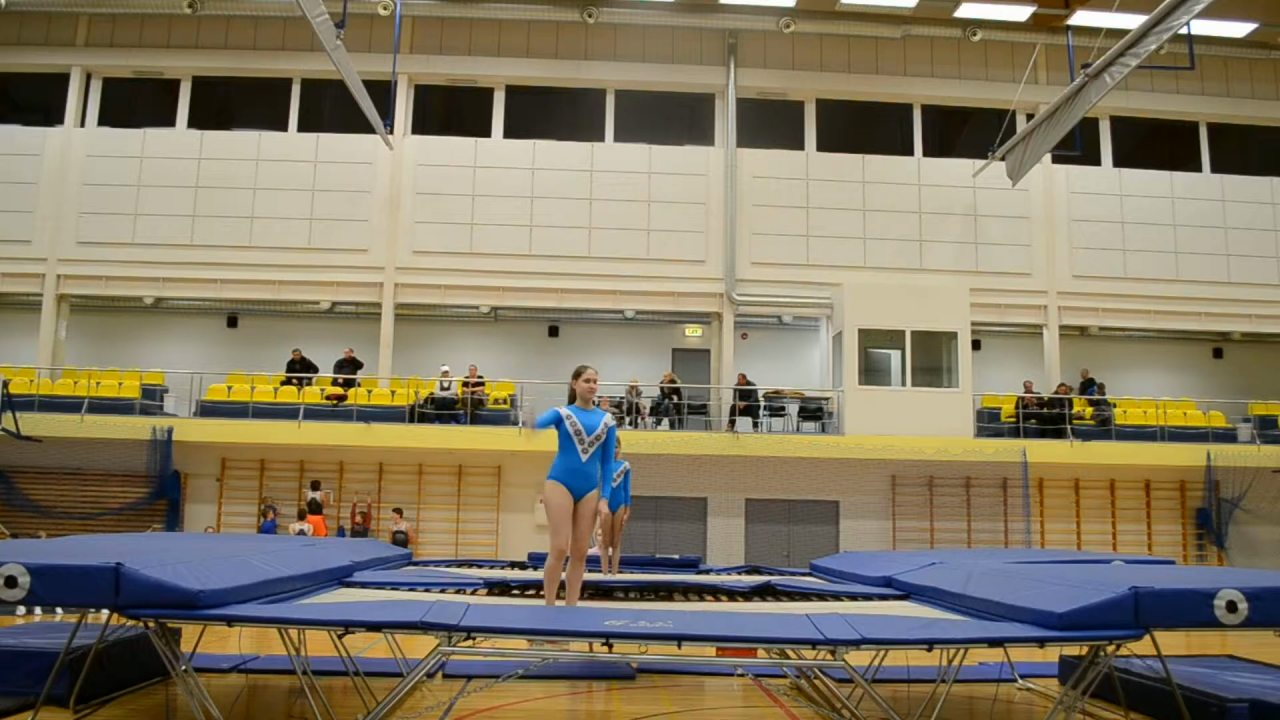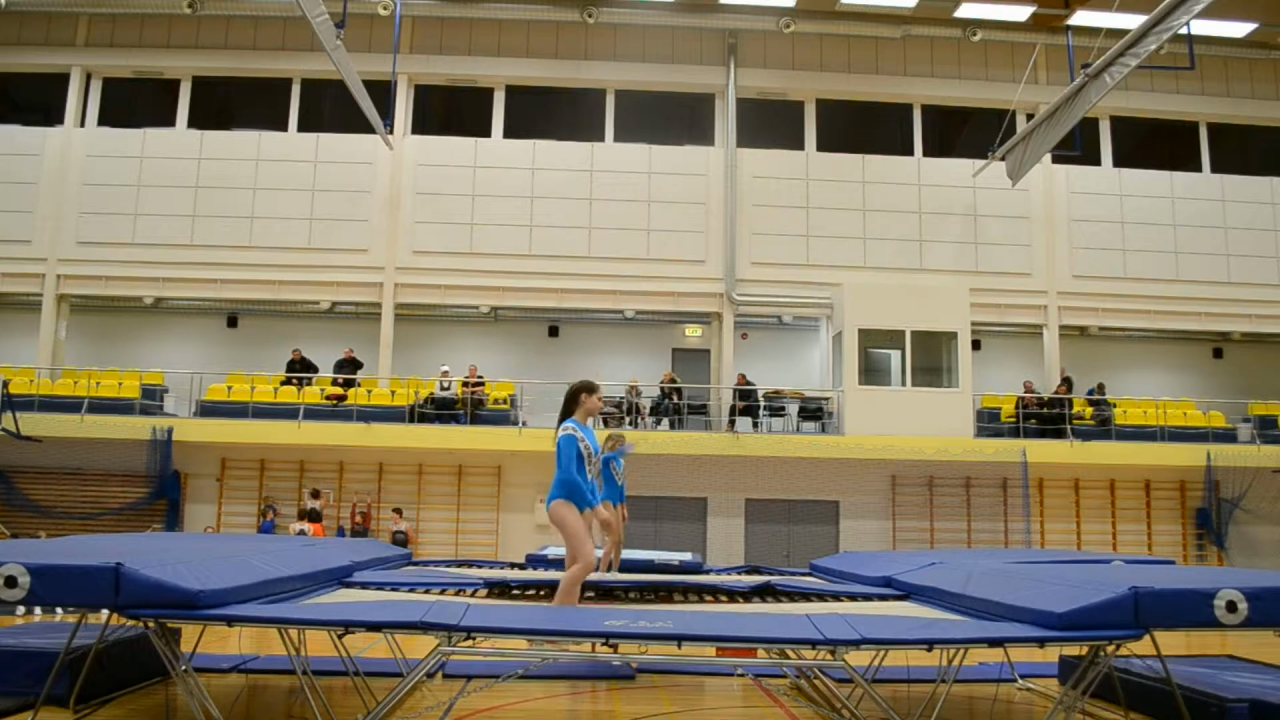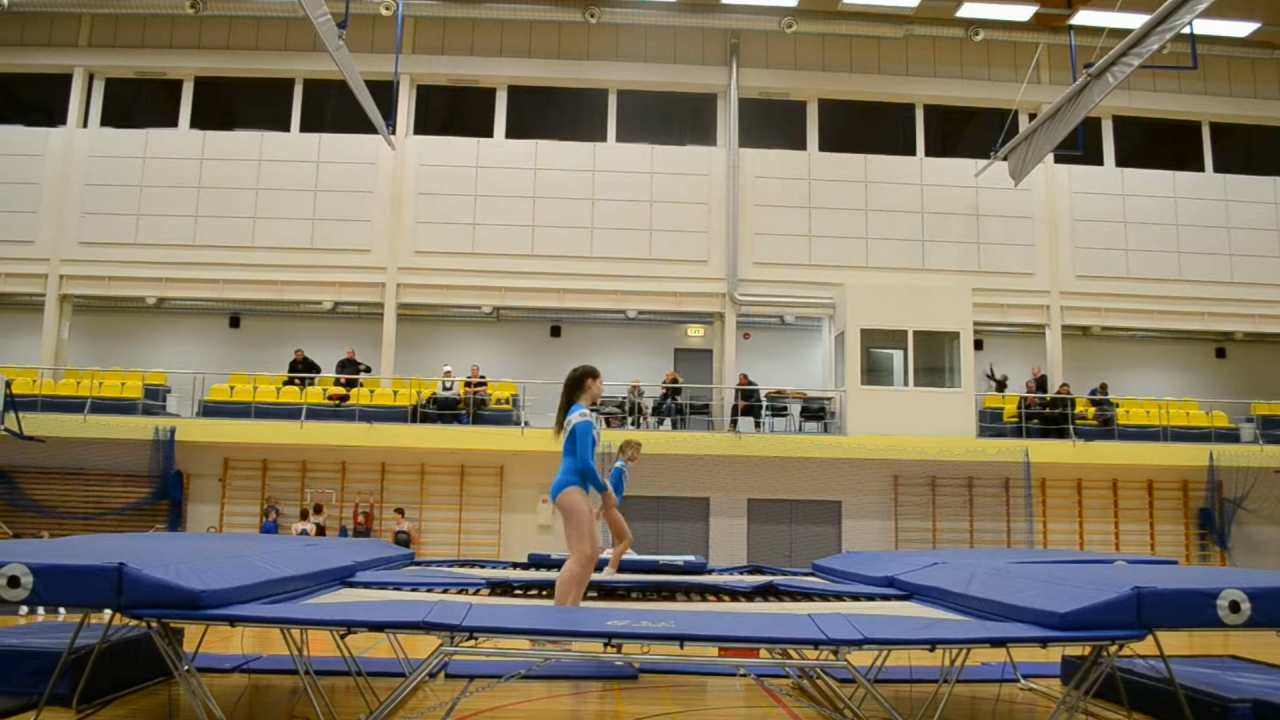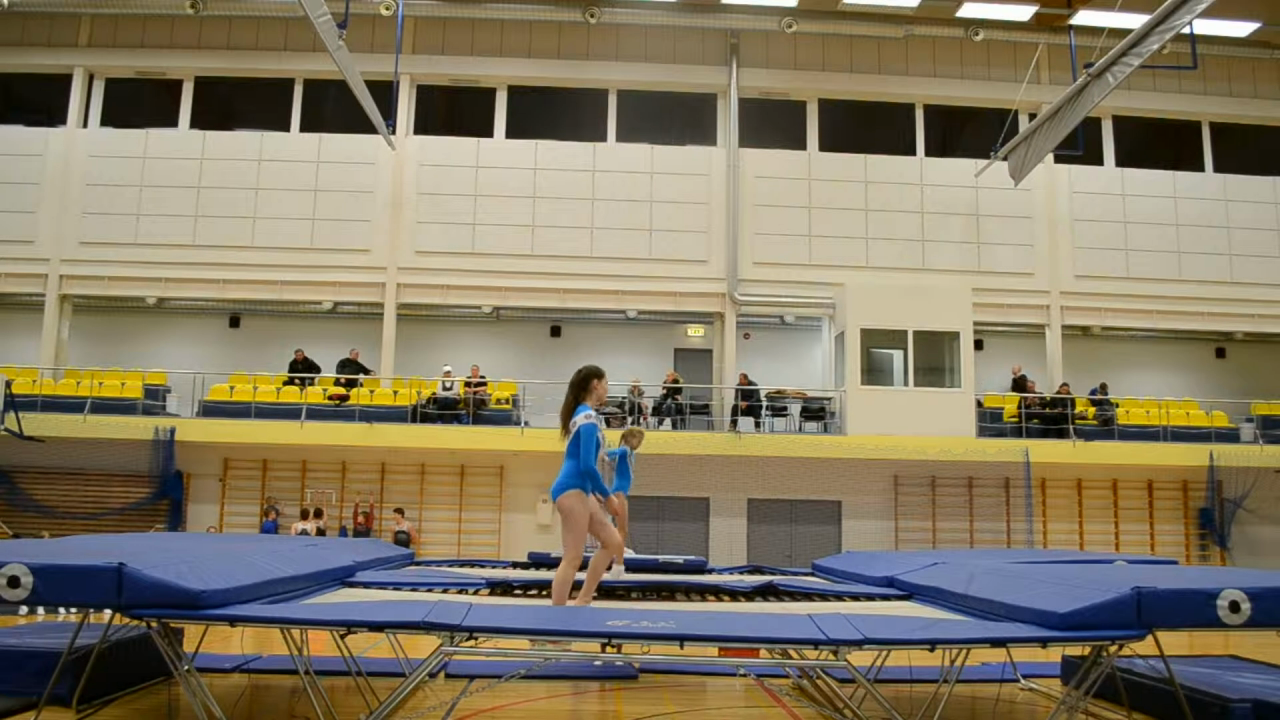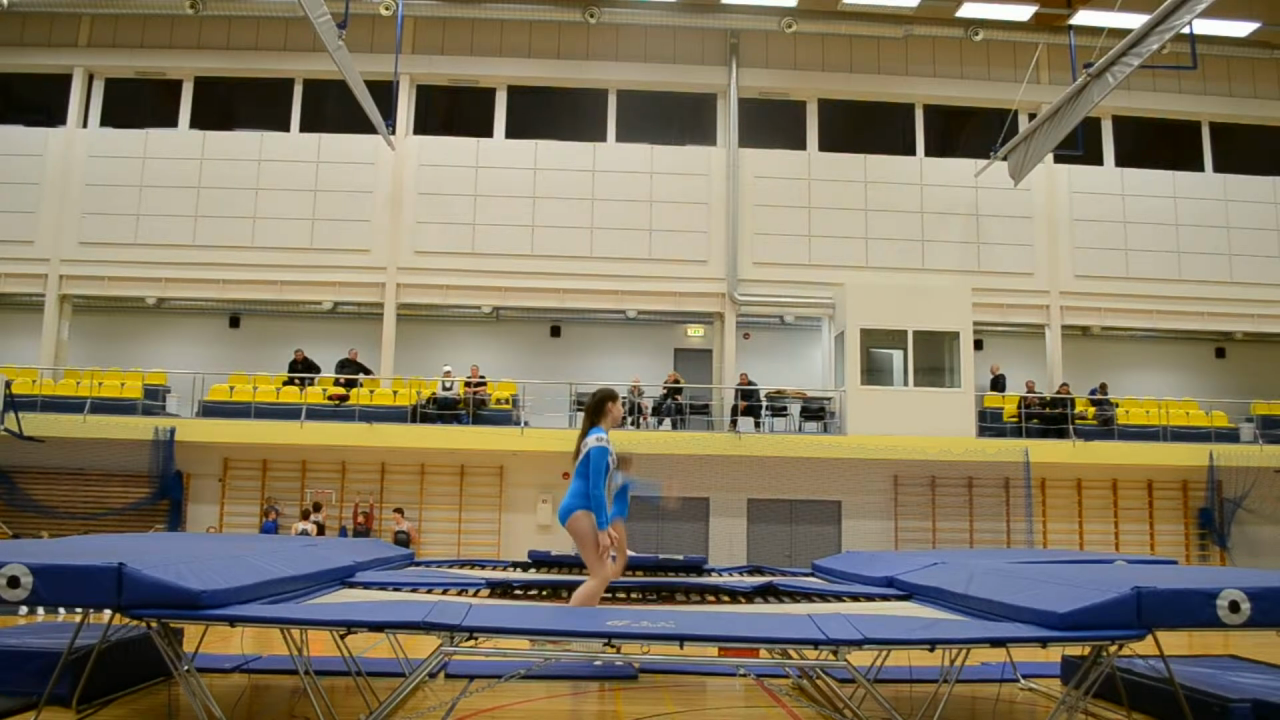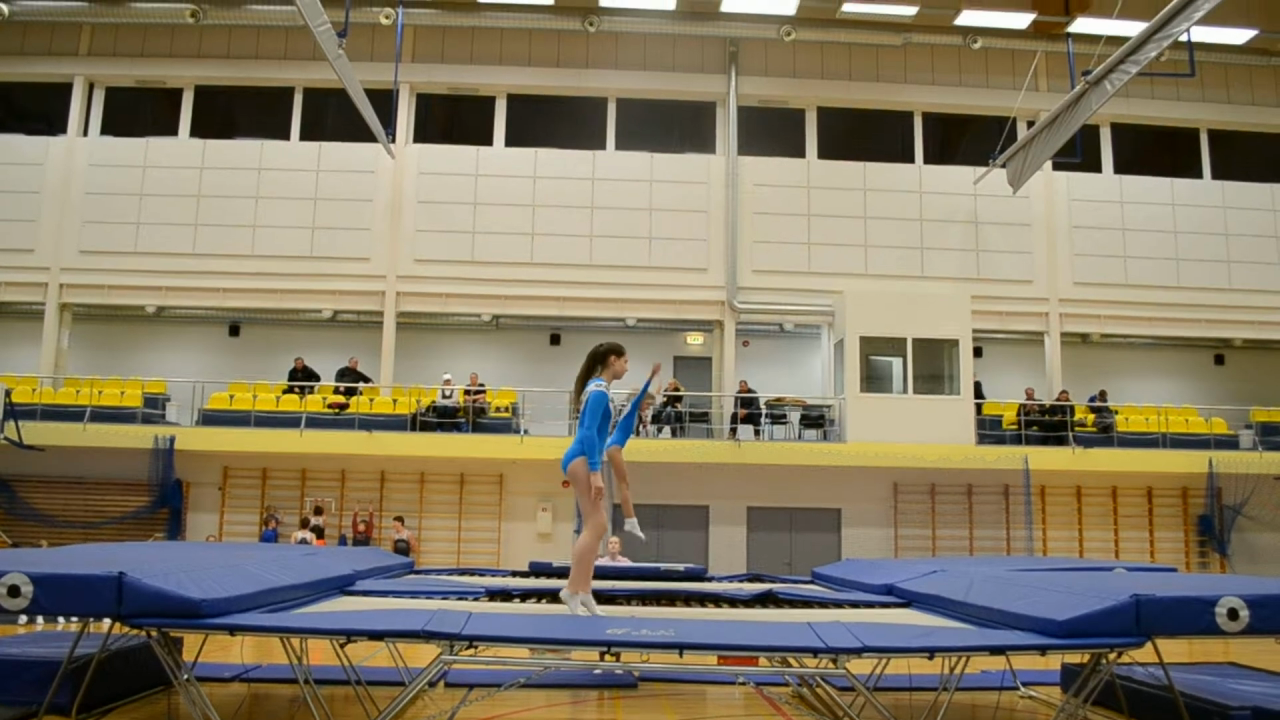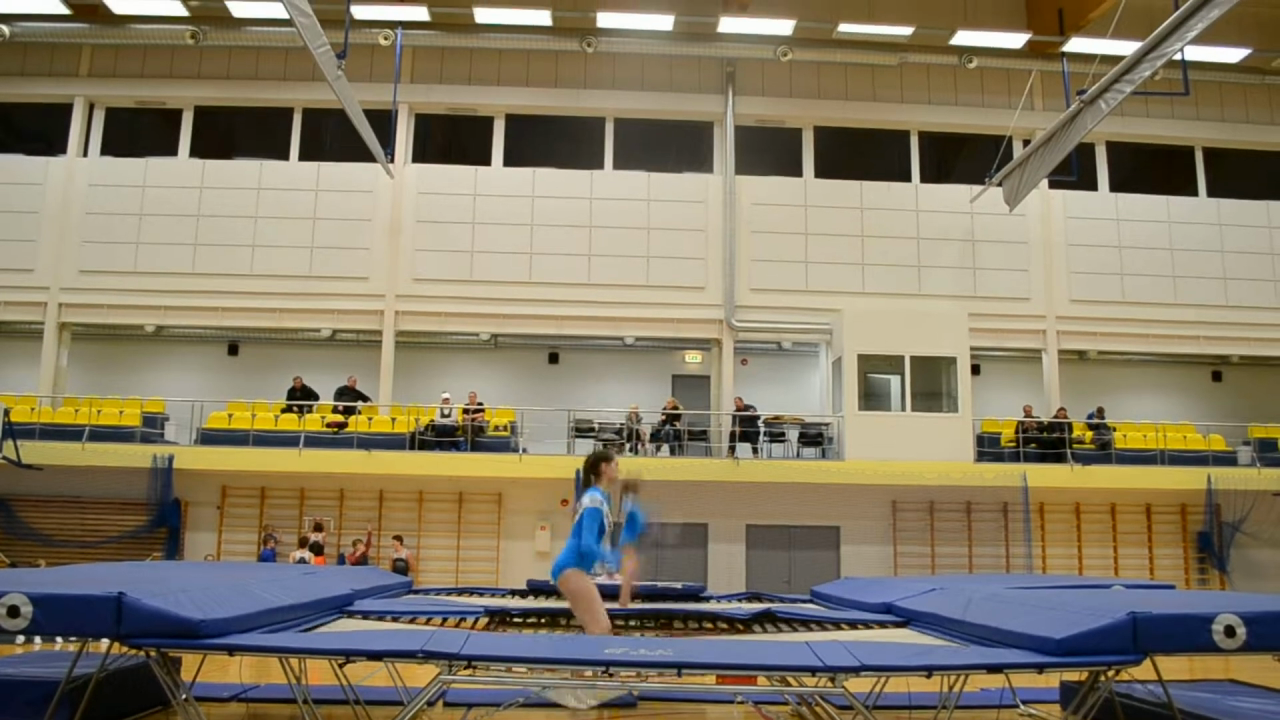
dt=0.5s
person 1, frame 1
left shoulder: (606, 420)
right shoulder: (561, 412)
left elbow: (607, 462)
right elbow: (541, 423)
left wrist: (604, 498)
right wrist: (532, 422)
left hip: (589, 489)
right hip: (560, 483)
left knee: (580, 553)
right knee: (559, 549)
left ankle: (570, 608)
right ankle: (548, 607)
person 1, frame 2
left shoulder: (589, 433)
right shoulder: (569, 430)
right elbow: (568, 475)
left wrist: (598, 507)
right wrist: (595, 508)
left hip: (582, 504)
right hip: (563, 501)
left knee: (576, 566)
right knee: (587, 562)
person 1, frame 3
left shoulder: (576, 414)
right shoulder: (582, 415)
right elbow: (585, 462)
left wrist: (601, 486)
right wrist: (605, 490)
left hip: (574, 490)
right hip: (571, 489)
left knee: (590, 556)
right knee: (579, 556)
person 1, frame 4
left shoulder: (581, 414)
right shoulder: (588, 417)
right elbow: (587, 466)
left wrist: (596, 493)
right wrist: (607, 496)
left hip: (578, 491)
right hip: (571, 490)
left knee: (613, 542)
right knee: (572, 559)
left ankle: (582, 602)
person 1, frame 5
left shoulder: (597, 437)
right shoulder: (599, 439)
right elbow: (595, 488)
left wrist: (608, 526)
right wrist: (602, 530)
left hip: (581, 510)
right hip: (579, 510)
left knee: (604, 575)
right knee: (601, 576)
person 1, frame 6
left shoulder: (598, 388)
right shoulder: (599, 388)
right elbow: (589, 430)
left wrist: (594, 469)
right wrist: (595, 471)
left hip: (583, 461)
right hip: (581, 460)
left knee: (595, 527)
right knee: (595, 527)
left ankle: (582, 592)
right ankle: (572, 590)
person 1, frame 7
left shoulder: (598, 499)
right shoulder: (595, 502)
left elbow: (598, 544)
right elbow: (587, 546)
left hip: (576, 569)
right hip: (570, 569)
left knee: (599, 627)
right knee: (599, 628)
